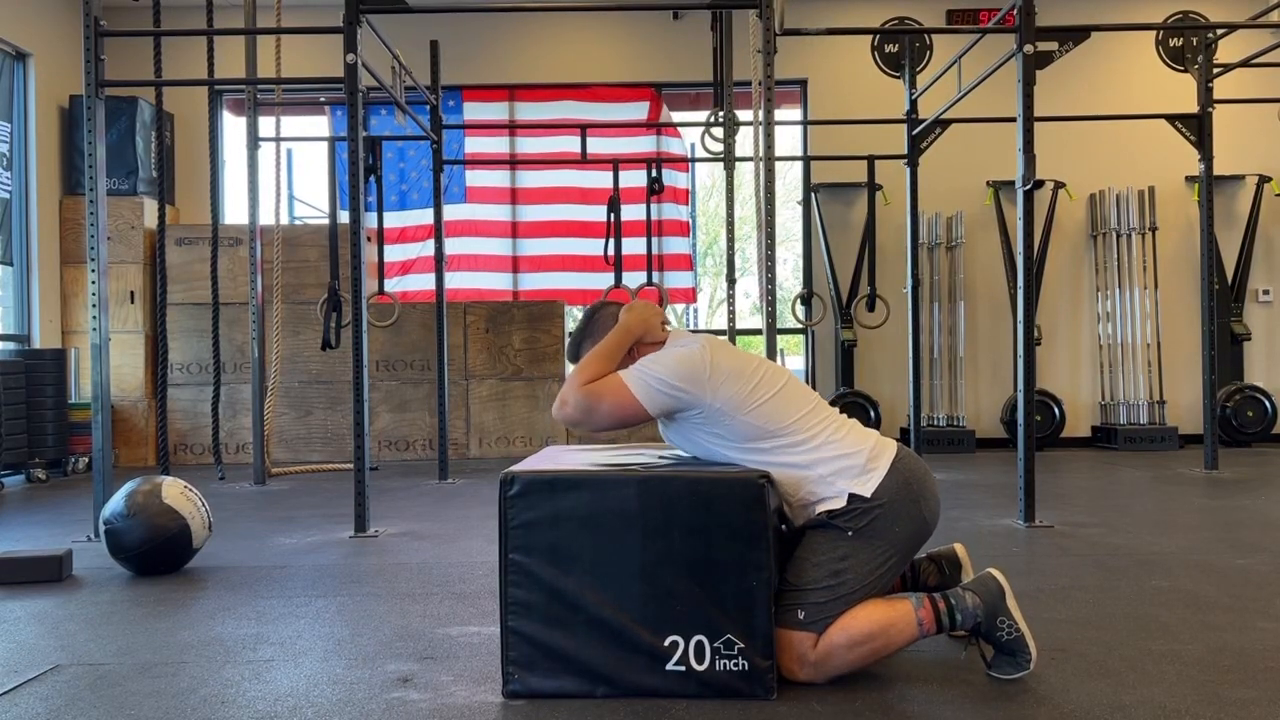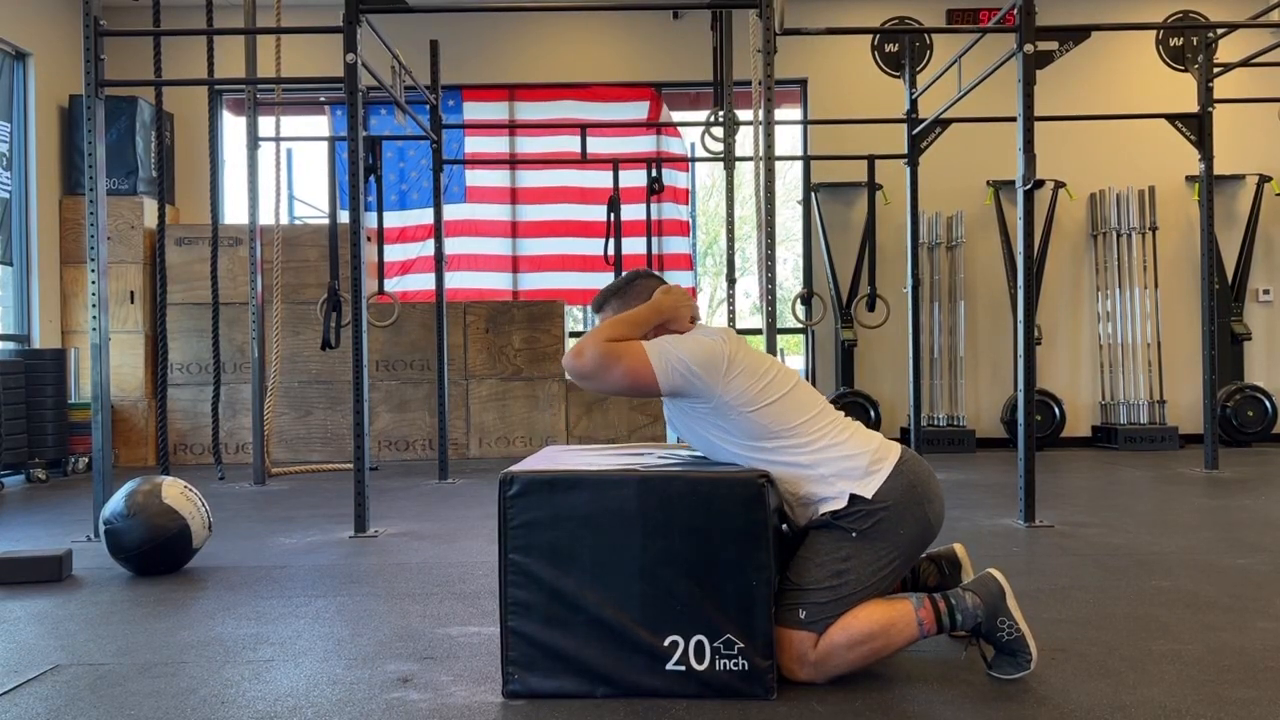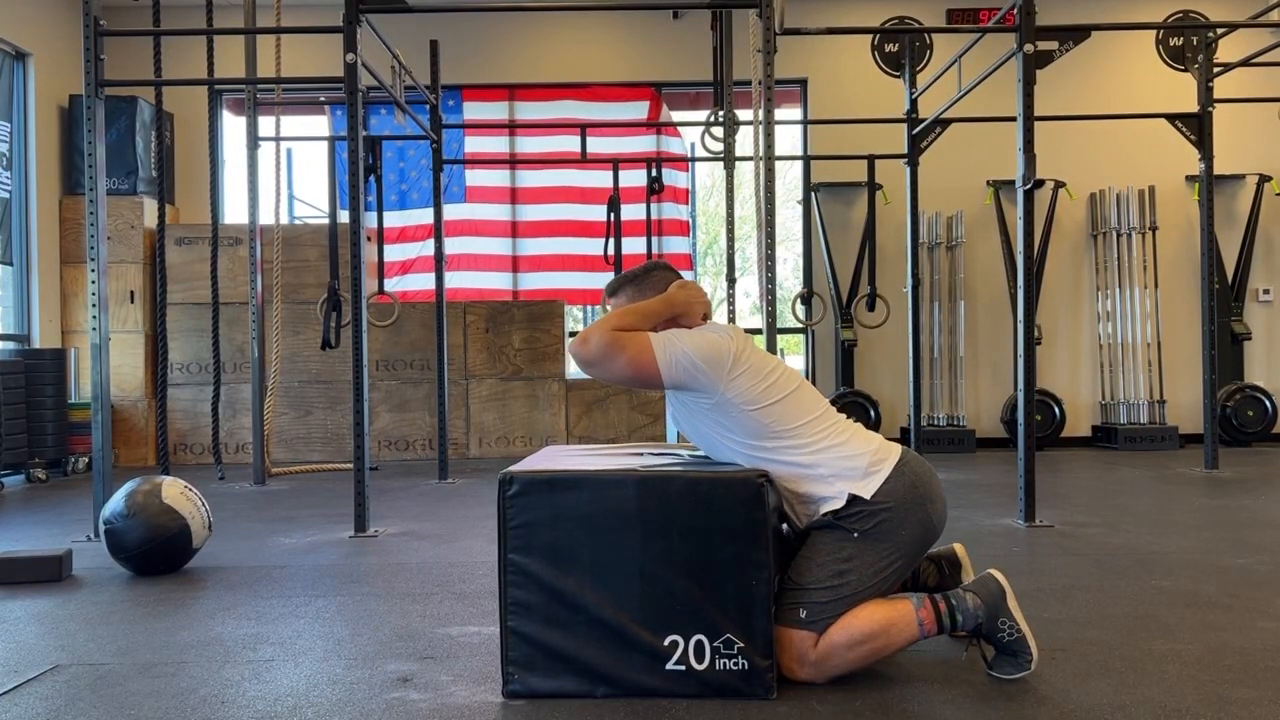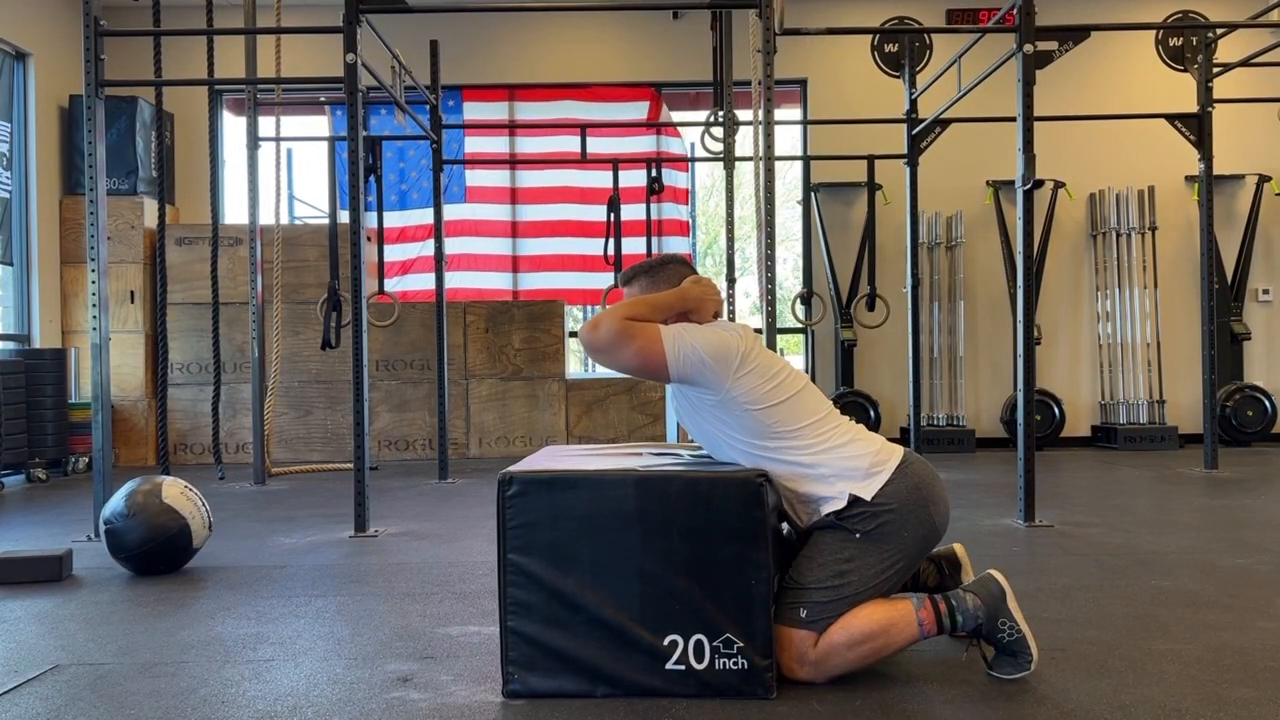
dt=0.7s
person 1, frame 1
left shoulder: (680, 365)
right shoulder: (691, 356)
left elbow: (572, 409)
left wrist: (626, 327)
left hip: (872, 499)
right hip: (883, 482)
left knee: (799, 655)
right knee: (789, 607)
left ankle: (965, 606)
right ankle: (932, 573)
person 1, frame 2
left shoulder: (696, 354)
right shoulder: (705, 351)
left elbow: (583, 363)
left wrist: (656, 308)
left hip: (875, 499)
right hip: (887, 484)
left knee: (800, 656)
right knee: (795, 613)
left ankle: (967, 606)
right ankle: (931, 574)
person 1, frame 3
left shoulder: (701, 351)
right shoulder: (710, 351)
left elbow: (590, 350)
left wrist: (668, 304)
left hip: (875, 502)
right hip: (887, 485)
left knee: (800, 656)
right knee: (796, 606)
left ankle: (966, 606)
right ankle: (934, 574)
person 1, frame 4
left shoulder: (709, 348)
right shoulder: (717, 349)
left elbow: (599, 335)
left wrist: (680, 296)
left hip: (878, 502)
right hip: (890, 487)
left knee: (801, 656)
left ankle: (967, 607)
right ankle: (934, 574)
